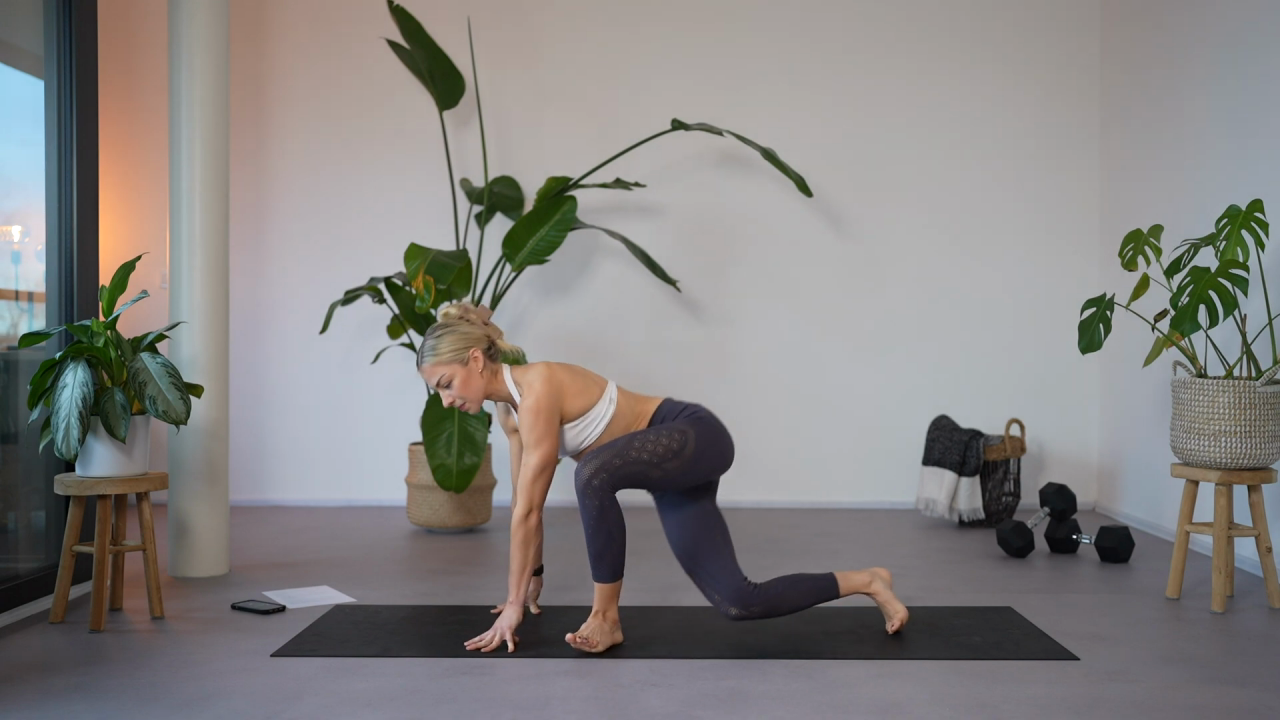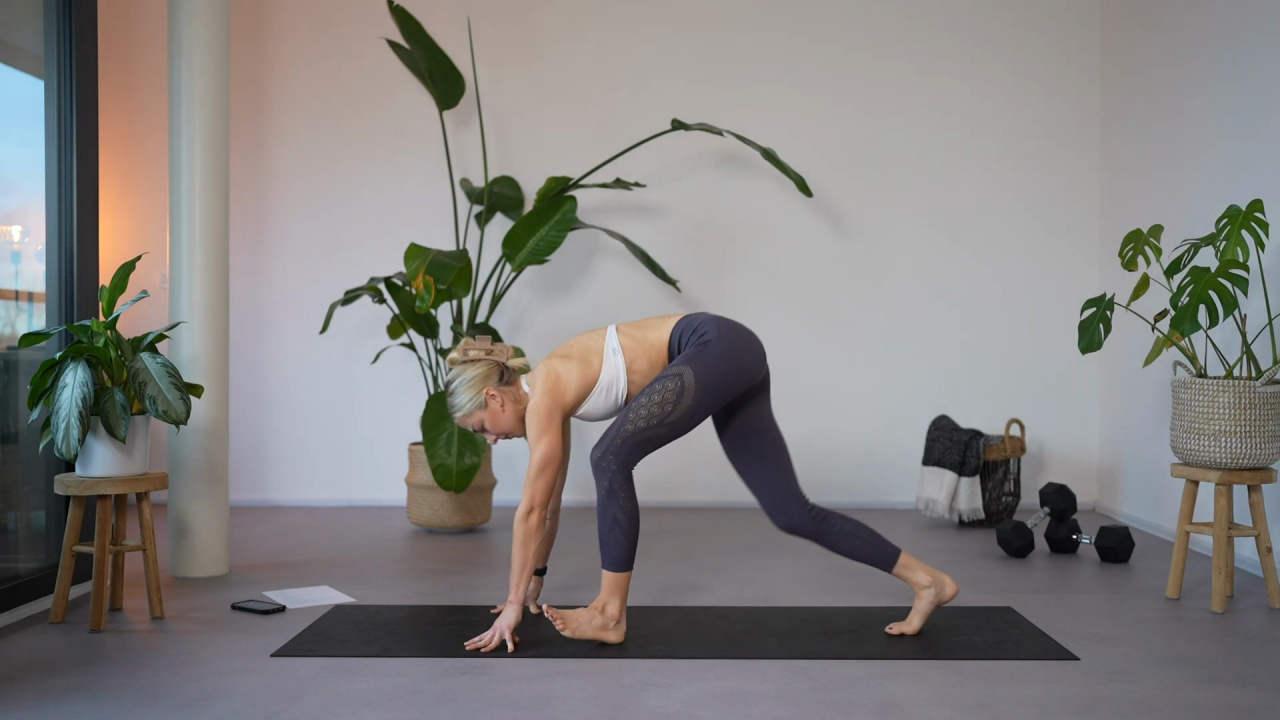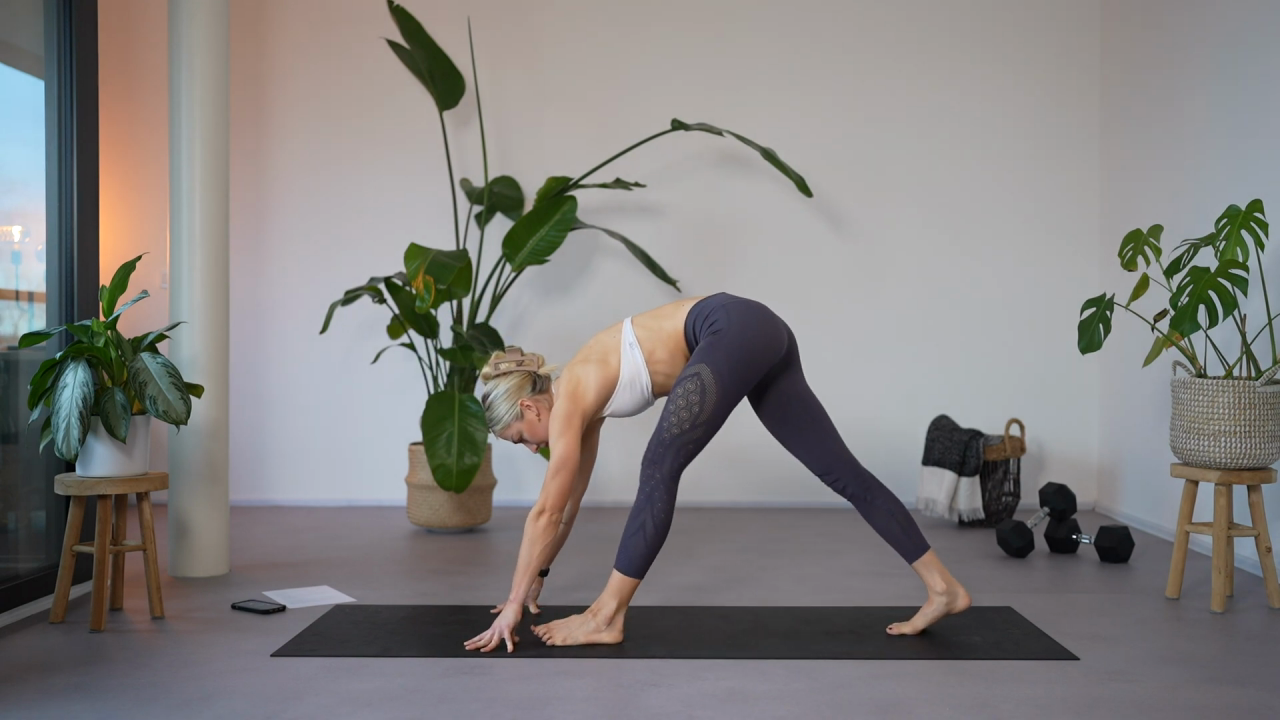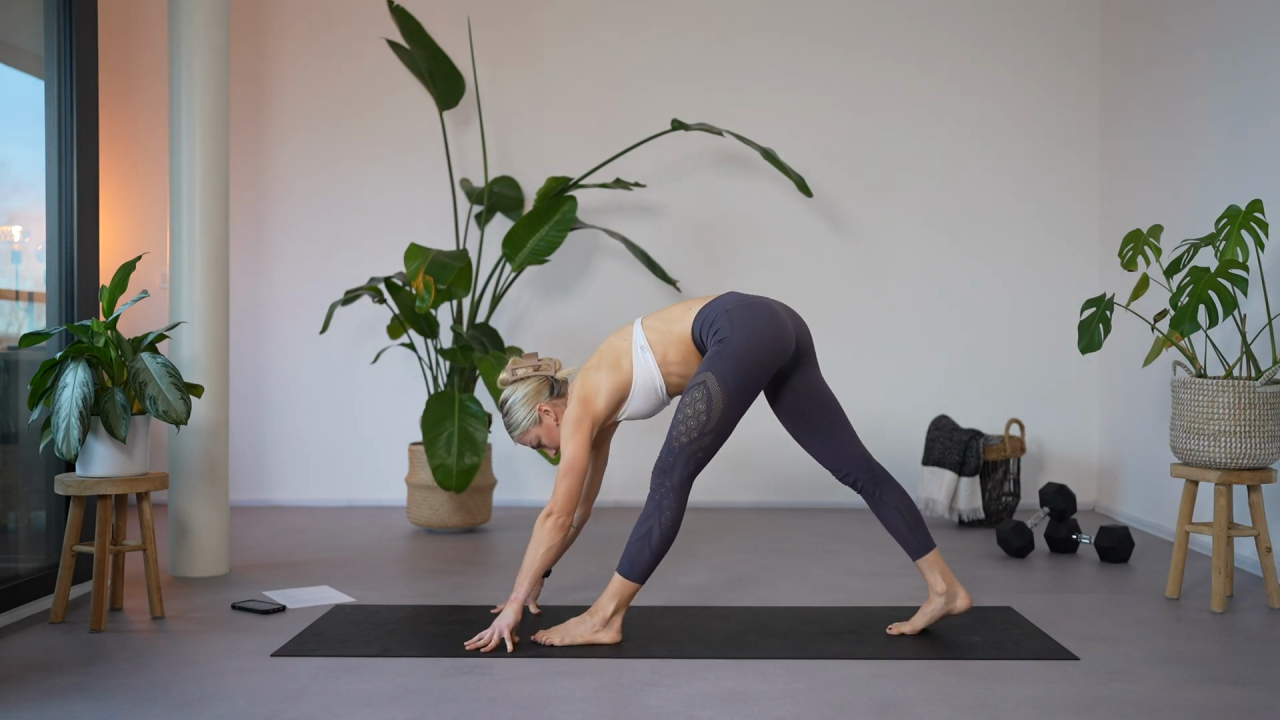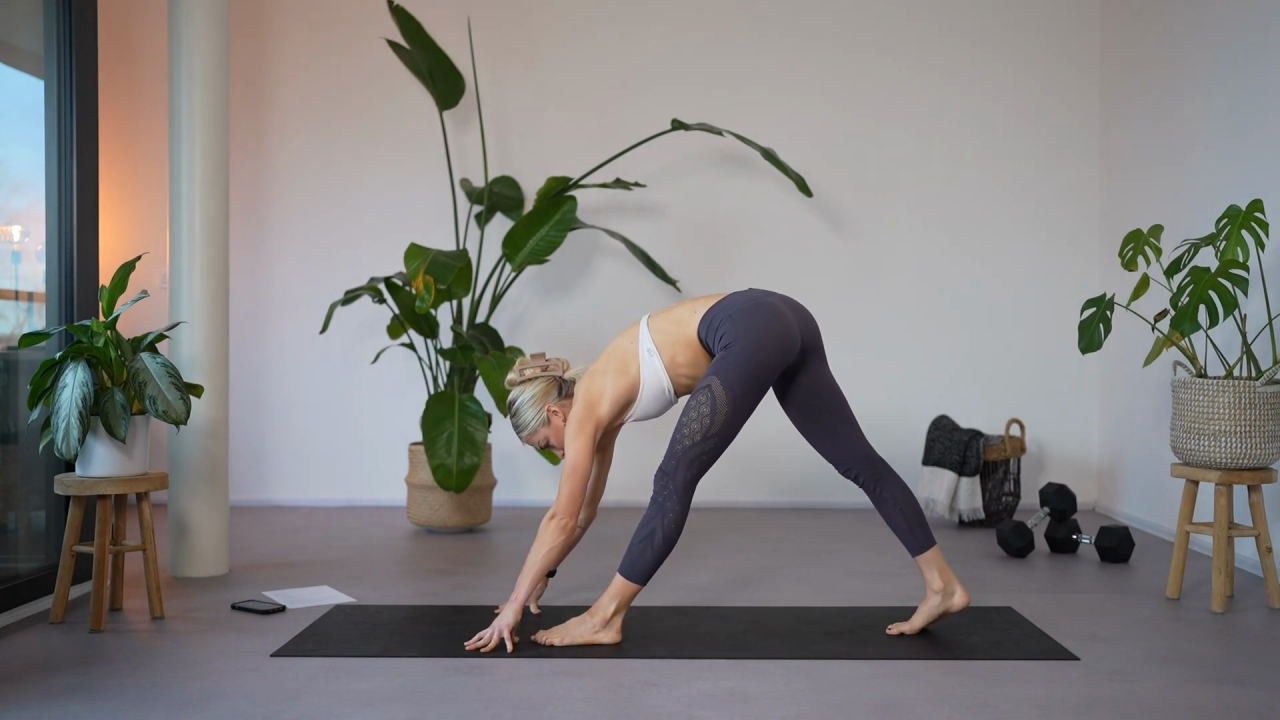
dt=0.5s
person 1, frame 1
left shoulder: (536, 389)
right shoulder: (509, 406)
left elbow: (529, 511)
right elbow: (522, 504)
left wrist: (513, 606)
right wrist: (531, 577)
left hip: (695, 440)
right hip: (667, 469)
left knee: (592, 475)
right knee: (738, 603)
left ankle: (605, 618)
right ankle: (865, 581)
person 1, frame 2
left shoulder: (542, 396)
right shoulder: (548, 396)
left elbow: (530, 510)
right elbow: (549, 501)
left wrist: (513, 605)
right wrist: (533, 576)
left hip: (716, 347)
right hip: (730, 355)
left knee: (612, 459)
right knee: (790, 512)
left ankle: (610, 614)
right ankle: (927, 580)
person 1, frame 3
left shoulder: (568, 400)
right shoulder: (583, 398)
left elbow: (546, 511)
right elbow: (569, 504)
left wrist: (514, 603)
right wrist: (536, 577)
left hip: (735, 329)
right hip: (758, 333)
left knee: (661, 466)
right knee: (840, 471)
left ankle: (606, 616)
right ankle: (943, 587)
person 1, frame 4
left shoulder: (581, 404)
right shoulder: (599, 400)
left elbow: (557, 515)
right elbow: (580, 509)
left wrist: (516, 601)
right wrist: (536, 578)
left hip: (745, 330)
right hip: (773, 326)
left knee: (671, 478)
right knee: (854, 466)
left ankle: (604, 617)
right ankle: (944, 588)
person 1, frame 5
left shoulder: (587, 408)
right shoulder: (602, 400)
left elbow: (561, 518)
right elbow: (585, 510)
left wrist: (516, 602)
right wrist: (541, 578)
left hip: (752, 330)
right hip: (783, 320)
left knee: (676, 479)
right knee: (859, 462)
left ankle: (605, 618)
right ankle: (942, 586)
